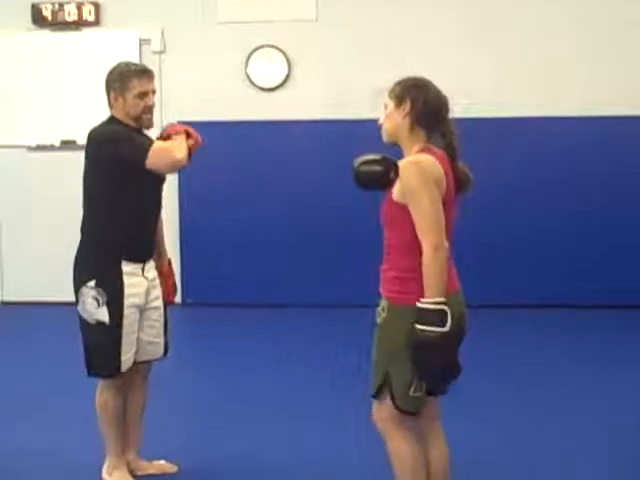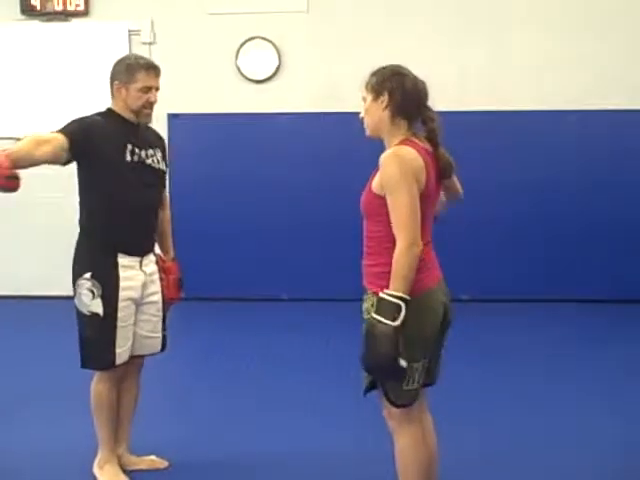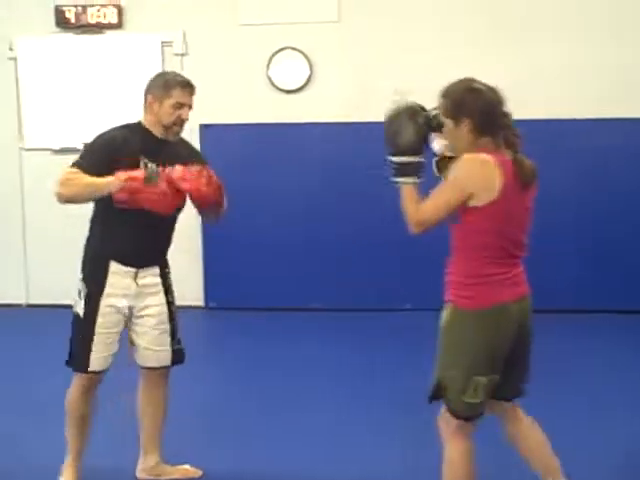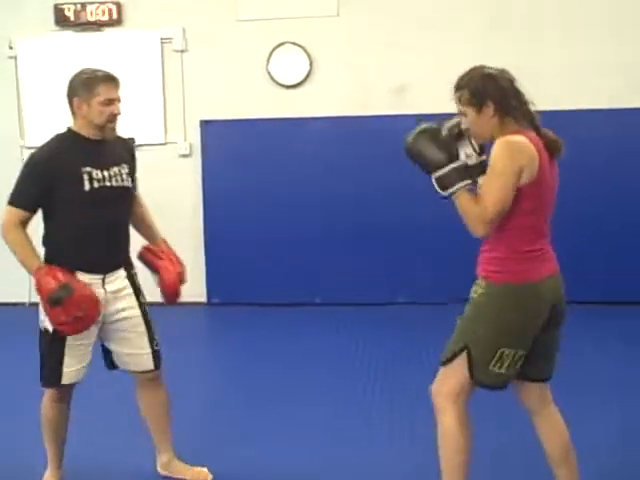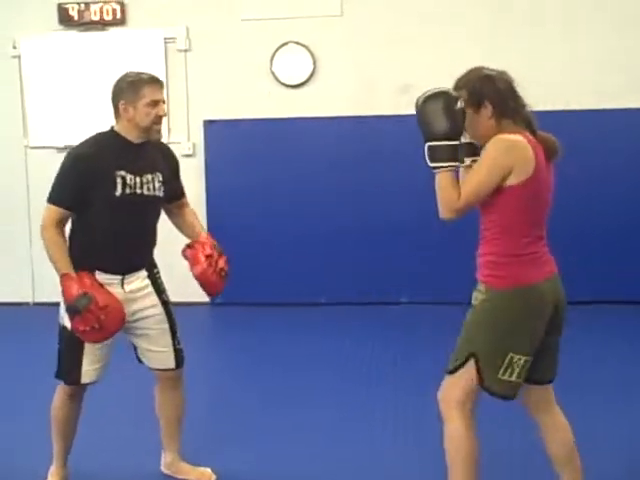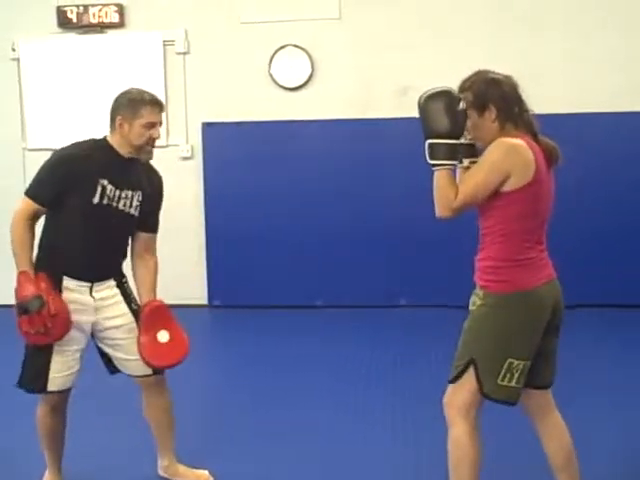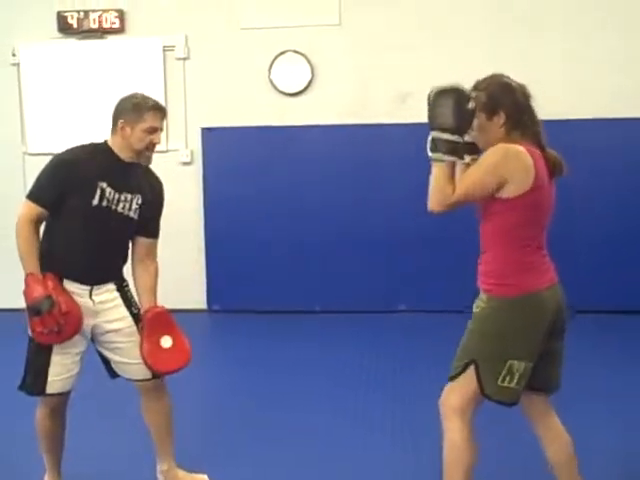
dt=0.7s
person 1, frame 1
left shoulder: (416, 166)
right shoulder: (433, 160)
left elbow: (435, 247)
left wrist: (433, 321)
right wrist: (393, 176)
left hip: (413, 308)
right hip: (430, 302)
left knee: (390, 418)
right knee: (422, 418)
person 1, frame 2
left shoulder: (397, 159)
right shoulder: (421, 152)
left elbow: (409, 244)
right elbow: (452, 192)
left wrist: (389, 315)
left hip: (401, 299)
right hip: (423, 293)
left knee: (400, 414)
right knee: (412, 408)
person 1, frame 3
left shoulder: (474, 167)
right shoulder: (513, 166)
left elbow: (417, 222)
left wrist: (405, 161)
right wrist: (447, 155)
left hip: (475, 312)
right hip: (513, 304)
left knee: (453, 426)
right knee: (508, 409)
person 1, frame 4
left shoulder: (511, 147)
right shoulder: (536, 144)
left elbow: (482, 224)
left wrist: (448, 170)
right wrist: (469, 168)
left hip: (509, 289)
right hip: (542, 285)
left knee: (447, 393)
right knee: (537, 399)
person 1, frame 5
left shoulder: (506, 146)
right shoulder: (531, 144)
left elbow: (451, 207)
right elbow: (478, 194)
left wrist: (440, 144)
right wrist: (466, 151)
left hip: (510, 293)
right hip: (541, 287)
left knee: (453, 399)
right knee: (540, 399)
person 1, frame 6
left shoulder: (507, 150)
right shoulder: (531, 149)
left elbow: (448, 205)
right elbow: (475, 194)
left wrist: (441, 145)
right wrist: (462, 153)
left hip: (508, 297)
right hip: (538, 291)
left knee: (458, 406)
right knee: (539, 403)
person 1, frame 7
left shoulder: (505, 157)
right shoulder: (532, 159)
left elbow: (439, 201)
right elbow: (476, 193)
left wrist: (443, 138)
right wrist: (464, 150)
left hip: (511, 303)
right hip: (541, 297)
left knee: (454, 407)
right knee: (537, 406)
person 2, frame 1
left shoulder: (145, 141)
right shoulder: (107, 138)
right elbow: (173, 159)
left wrist: (163, 260)
right wrist: (179, 138)
left hip: (144, 270)
right hip: (106, 273)
left knee: (140, 368)
right knee: (113, 373)
person 2, frame 2
left shoulder: (155, 140)
right shoulder: (89, 129)
right elbow: (48, 145)
left wrist: (169, 257)
left hip: (145, 265)
right hip: (102, 266)
left knee: (134, 363)
right knee: (108, 365)
person 2, frame 3
left shoulder: (186, 154)
right shoulder: (114, 143)
left elbow: (211, 208)
right elbow: (64, 188)
left wrist: (207, 197)
right wrist: (117, 183)
left hip: (153, 275)
right hip: (107, 273)
left knee: (157, 368)
right knee: (87, 373)
person 2, frame 4
left shoulder: (123, 149)
right shoulder: (48, 159)
left wrist: (160, 246)
right wrist: (43, 276)
left hip: (121, 280)
right hip: (73, 286)
left knee: (148, 373)
right knee: (59, 387)
person 2, frame 5
left shoulder: (163, 157)
right shoulder: (86, 157)
left elbow: (178, 206)
right elbow: (51, 224)
left wrist: (202, 241)
right wrist: (70, 281)
left hip: (143, 280)
right hip: (92, 283)
left knee: (170, 372)
right knee: (73, 383)
person 2, frame 6
left shoulder: (150, 181)
right shoulder: (71, 161)
left elbow: (144, 251)
right elbow: (23, 217)
left wrist: (149, 306)
right wrist: (26, 279)
left hip: (111, 289)
right hip: (59, 290)
left knee: (154, 376)
right knee: (53, 394)
person 2, frame 7
left shoulder: (149, 186)
right shoulder: (72, 164)
left elbow: (145, 255)
right elbow: (27, 221)
left wrist: (149, 309)
right wrist: (35, 283)
left hip: (111, 292)
right hip: (60, 293)
left knee: (153, 380)
right knee: (53, 397)
